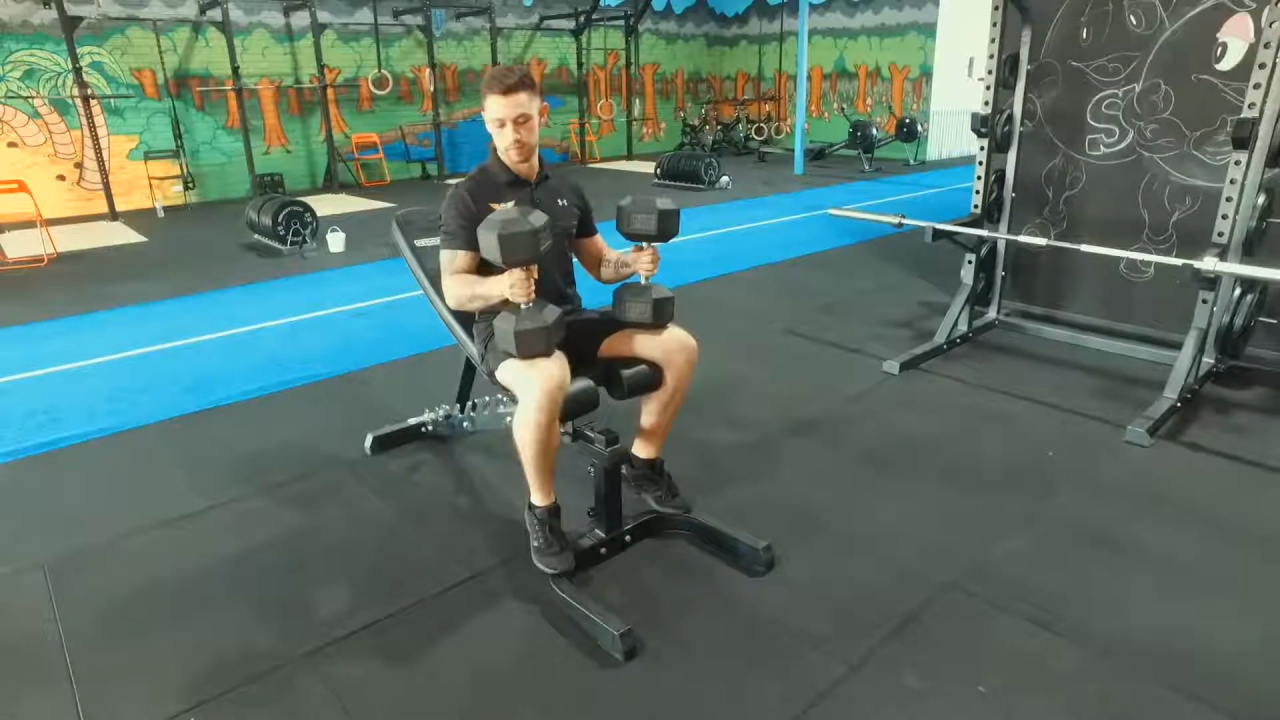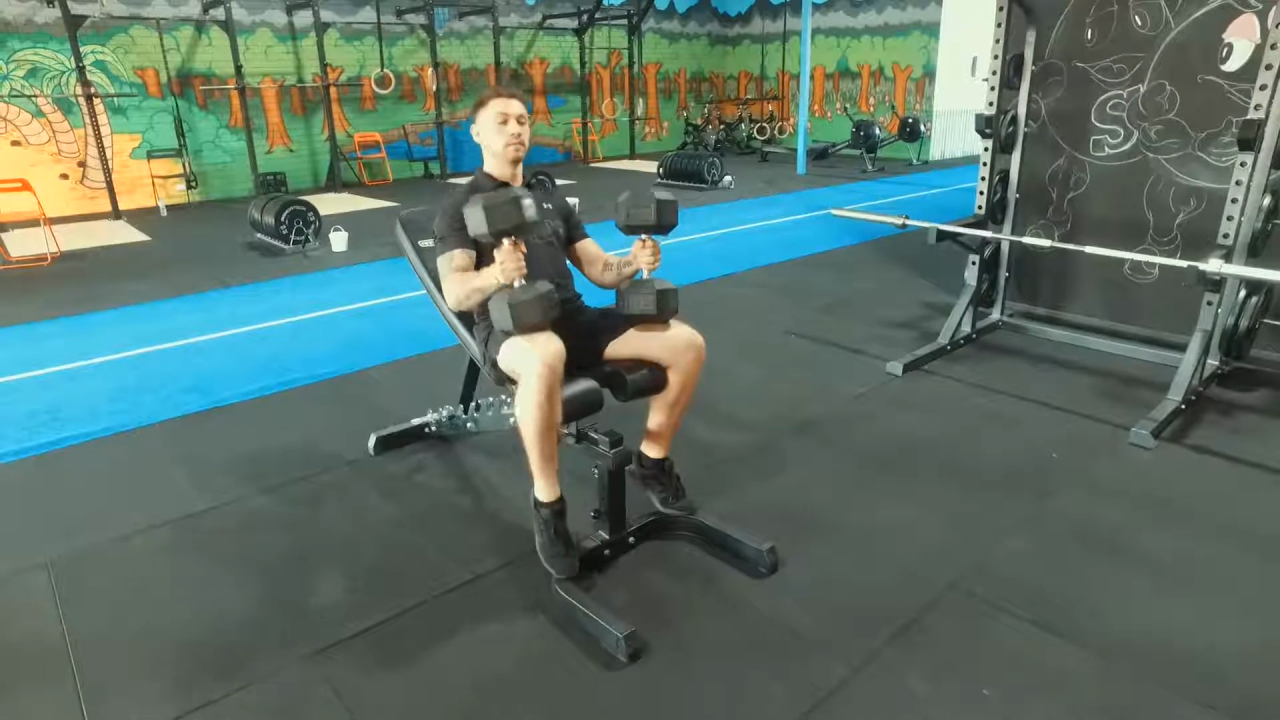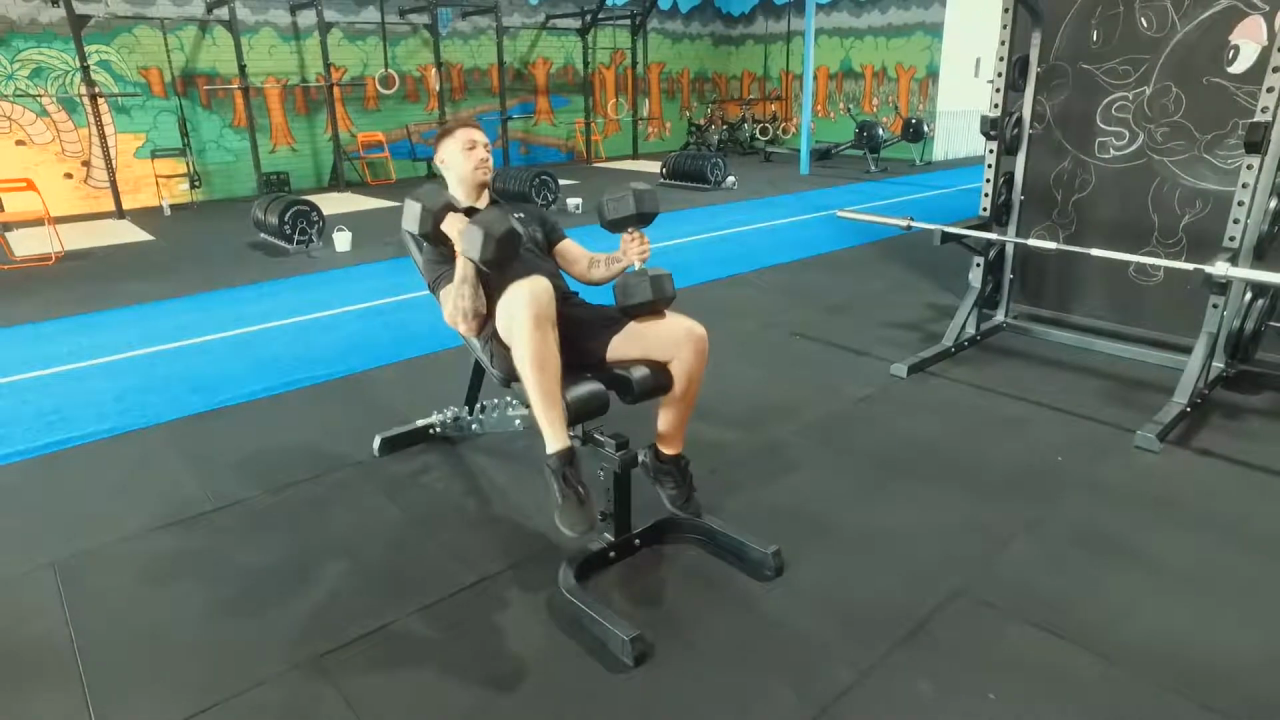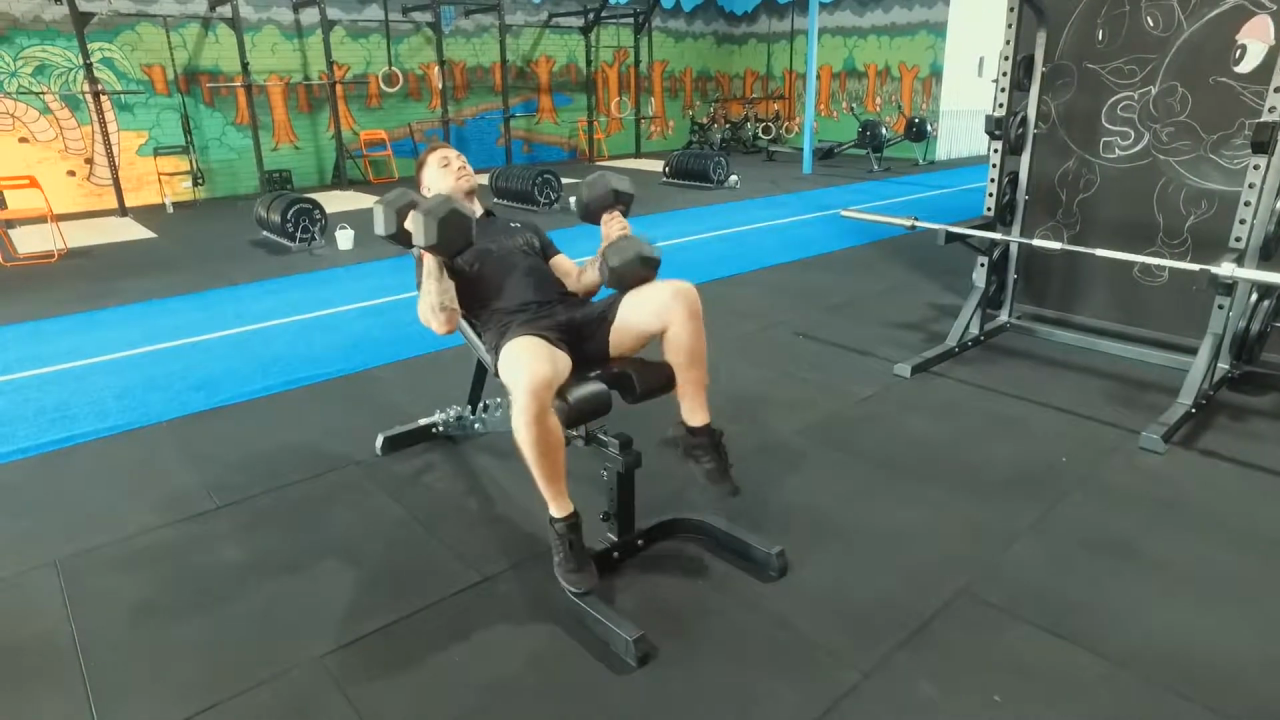
dt=0.4s
person 1, frame 1
left shoulder: (566, 188)
right shoulder: (468, 196)
left elbow: (597, 261)
right elbow: (454, 289)
left wrist: (633, 262)
right wrist: (501, 286)
left hip: (570, 319)
left knee: (679, 347)
right knee: (547, 382)
left ankle: (643, 463)
right ankle: (542, 511)
person 1, frame 2
left shoulder: (552, 200)
right shoulder: (460, 206)
left elbow: (598, 268)
right elbow: (455, 293)
left wrist: (635, 262)
right wrist: (496, 273)
left hip: (573, 318)
right hip: (511, 327)
left knee: (687, 345)
right knee: (546, 359)
left ankle: (652, 463)
right ankle: (548, 506)
person 1, frame 3
left shoulder: (528, 213)
right shoulder: (440, 239)
left elbow: (586, 267)
right elbow: (467, 324)
left wrist: (623, 258)
right wrist: (464, 253)
left hip: (576, 319)
right hip: (514, 334)
left knee: (691, 339)
right knee: (531, 292)
left ankle: (665, 457)
right ankle: (560, 462)
person 1, frame 4
left shoulder: (521, 226)
right shoulder: (440, 250)
left elbow: (578, 282)
right elbow: (442, 321)
left wrist: (610, 247)
right wrist: (428, 252)
left hip: (580, 318)
right hip: (520, 334)
left knee: (678, 295)
right knee: (533, 384)
left ankle: (697, 435)
right ankle: (563, 524)
